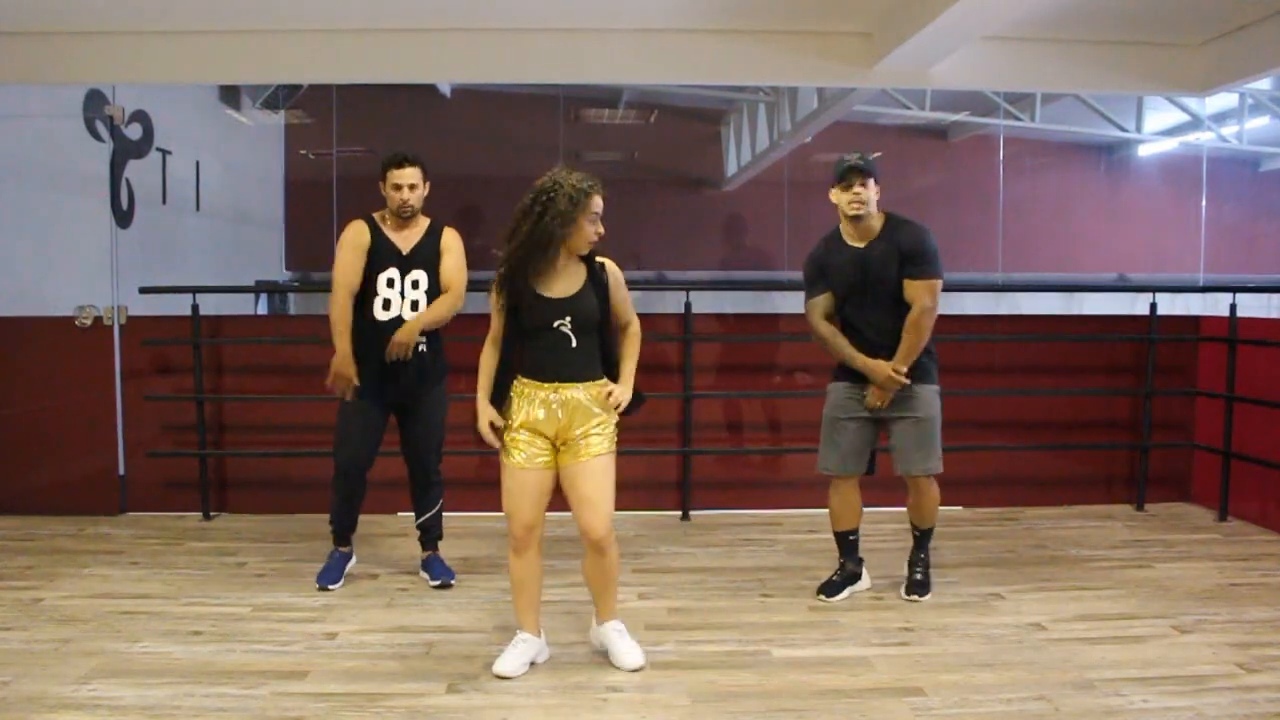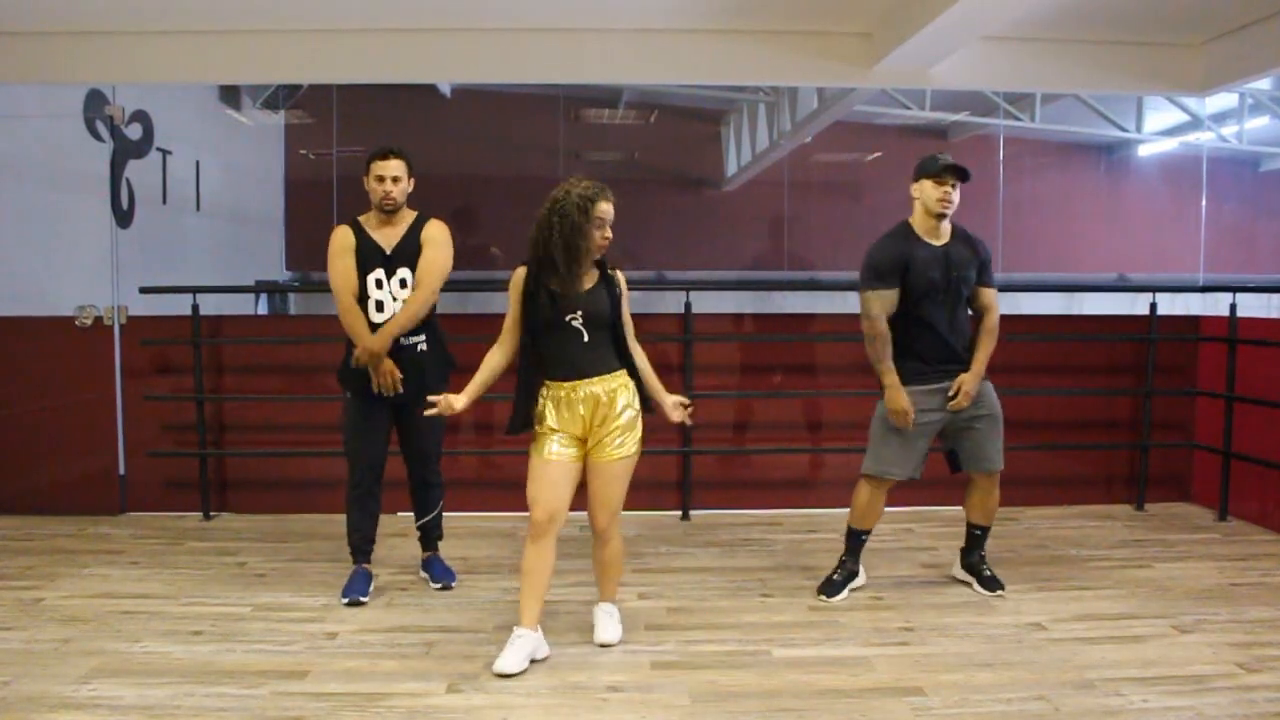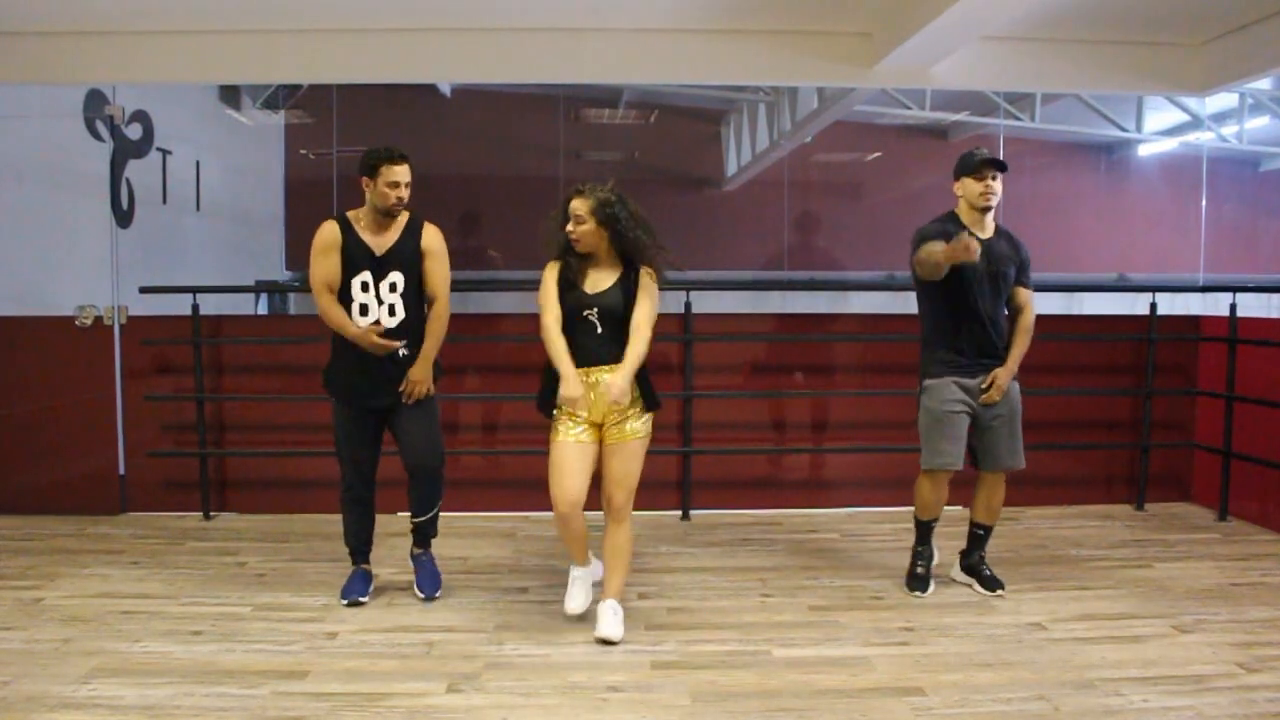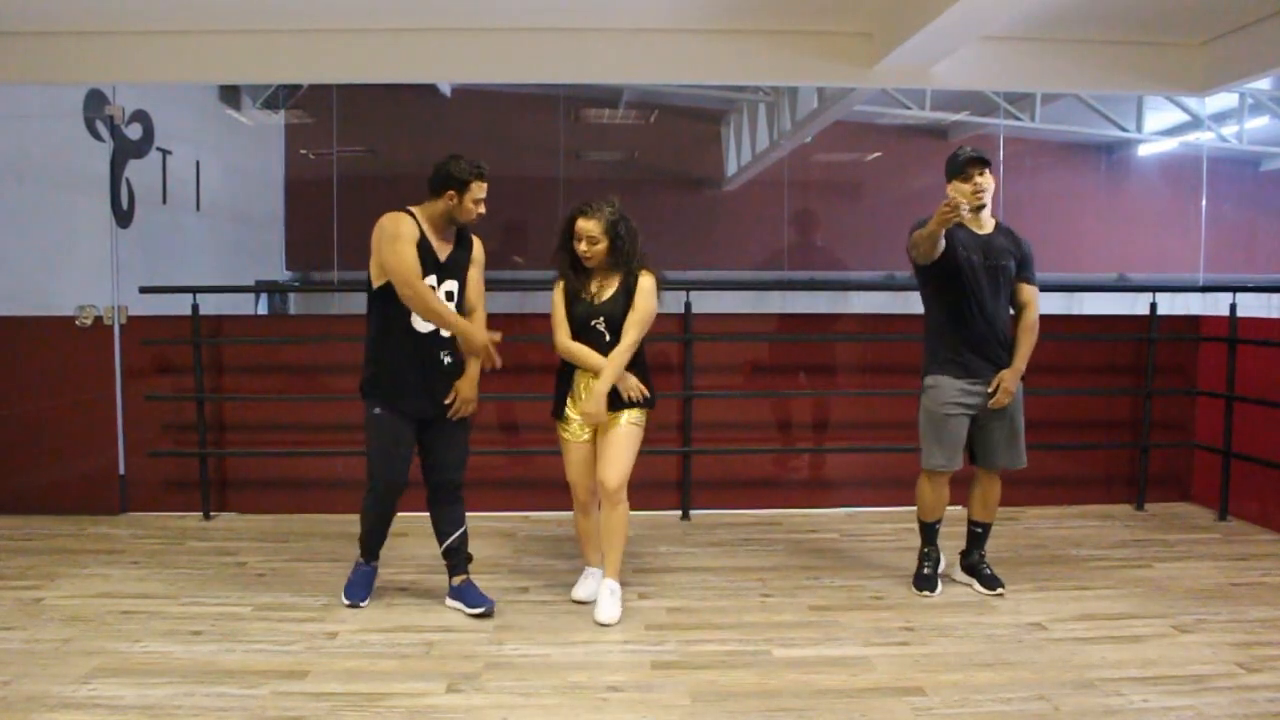
dt=0.4s
person 1, frame 1
left shoulder: (604, 272)
right shoulder: (513, 276)
left elbow: (629, 326)
right elbow: (495, 341)
left wrist: (625, 385)
right wrist: (485, 402)
left hip: (588, 412)
right hip: (527, 410)
left knee: (598, 532)
right knee: (523, 531)
left ankle: (608, 625)
right ankle: (529, 636)
person 1, frame 2
left shoulder: (613, 280)
right shoulder: (528, 278)
right elbow: (508, 345)
left wrist: (660, 397)
right wrist: (466, 396)
left hip: (614, 405)
right hip: (555, 410)
left knee: (605, 523)
right knee: (542, 521)
left ankle: (607, 605)
right ankle: (528, 632)
person 1, frame 3
left shoulder: (640, 275)
right shoulder: (558, 271)
left elbow: (640, 331)
right elbow: (550, 325)
left wrist: (623, 377)
right wrist: (567, 376)
left hip: (624, 396)
right hip: (575, 397)
left knee: (618, 504)
right knee: (566, 503)
left ankle: (611, 601)
right ankle: (582, 566)
person 1, frame 4
left shoulder: (641, 281)
right shoulder: (566, 284)
left elbow: (629, 341)
right elbow: (564, 343)
left wrist: (604, 387)
right wrist: (611, 373)
left hip: (625, 397)
right hip: (577, 395)
left knee: (612, 486)
right knee: (582, 495)
left ankle: (610, 582)
right ankle: (592, 568)
person 2, frame 1
left shoulder: (446, 238)
right shoulder: (360, 232)
left elbow: (455, 295)
right elbow: (343, 294)
left wrist: (414, 326)
right wrist: (342, 356)
left hip: (423, 371)
right hip: (368, 371)
left knee: (425, 467)
right knee: (350, 462)
left ankle: (430, 552)
right ankle: (342, 548)
person 2, frame 2
left shoulder: (433, 230)
right shoulder: (345, 236)
left elbow: (426, 292)
right elbow: (346, 304)
left wrist: (385, 337)
right wrist: (374, 356)
left hip: (422, 370)
right hip: (366, 373)
left knee: (425, 468)
right knee: (364, 473)
left ankle: (430, 553)
right ankle: (362, 566)
person 2, frame 3
left shoulder: (427, 235)
right shoulder: (332, 232)
left elbow: (439, 303)
right elbow: (323, 296)
left wrist: (425, 364)
right wrist: (356, 333)
left hip: (409, 373)
right hip: (354, 375)
left knee: (427, 463)
right knee: (356, 478)
left ankle: (422, 550)
right ankle: (361, 566)
person 2, frame 4
left shoulder: (471, 245)
right shoulder: (396, 227)
left elbow: (476, 312)
right elbow: (413, 292)
left wrist: (471, 375)
right wrist: (467, 331)
left hip: (445, 384)
right hip: (392, 386)
left knee: (448, 484)
right knee: (386, 483)
left ankle: (459, 579)
right ankle: (367, 562)
person 3, frame 1
left shoulder: (912, 238)
right shoulder: (822, 255)
left elbow: (924, 309)
right elbow: (818, 321)
left wrist: (894, 370)
right wrist: (869, 366)
left hip: (911, 378)
right hip: (851, 379)
left knee: (920, 474)
right knee: (842, 474)
left ankle: (919, 557)
right ankle: (850, 566)
person 3, frame 2
left shoulder: (973, 248)
right shoulder: (887, 250)
left elbow: (989, 313)
right elbow: (875, 320)
left wrist: (976, 373)
right wrist: (892, 387)
left hip: (965, 380)
right hip: (909, 382)
left knee: (987, 472)
right knee: (878, 475)
left ankle: (972, 558)
right ankle: (850, 564)
person 3, frame 3
left shoulder: (1013, 248)
right shoulder: (937, 233)
left elbow: (1024, 312)
right elbow: (926, 263)
left wrist: (1009, 368)
right wrist: (950, 255)
left hip: (996, 375)
right hip: (946, 374)
left knee: (997, 471)
right knee: (938, 468)
left ankle: (972, 559)
right ankle: (922, 550)
person 3, frame 4
left shoulder: (1015, 244)
right shoulder: (939, 233)
left elbow: (1029, 310)
right elbow: (922, 248)
left wrist: (1016, 370)
right wrist: (937, 226)
left hip: (1000, 377)
right hip: (948, 375)
left knee: (991, 471)
right knee: (936, 469)
left ankle: (973, 558)
right ankle: (929, 554)
